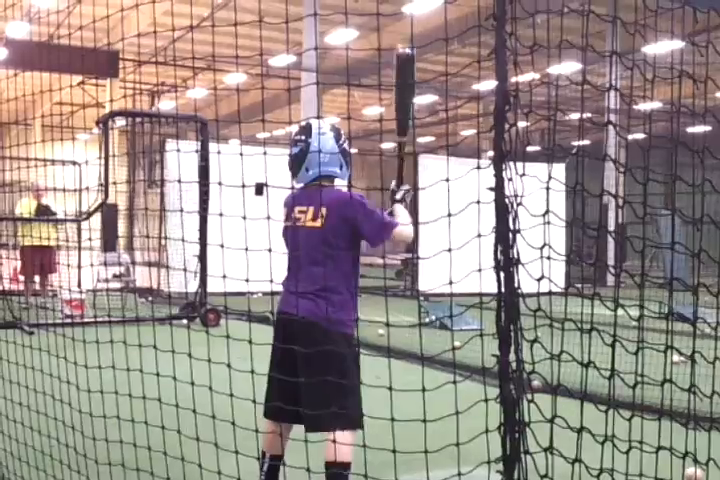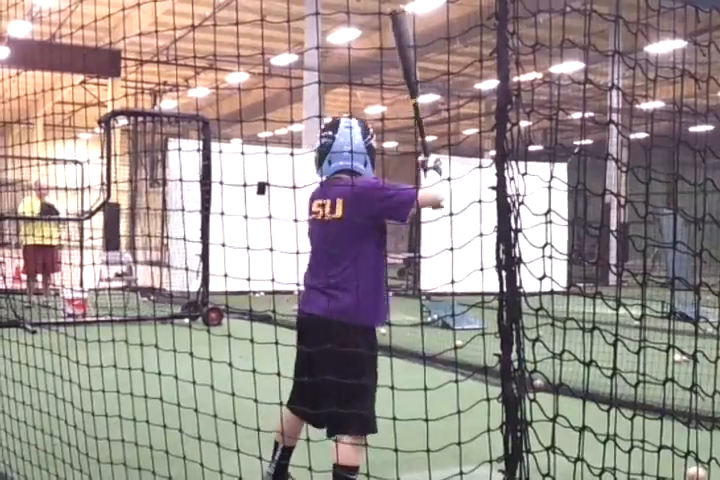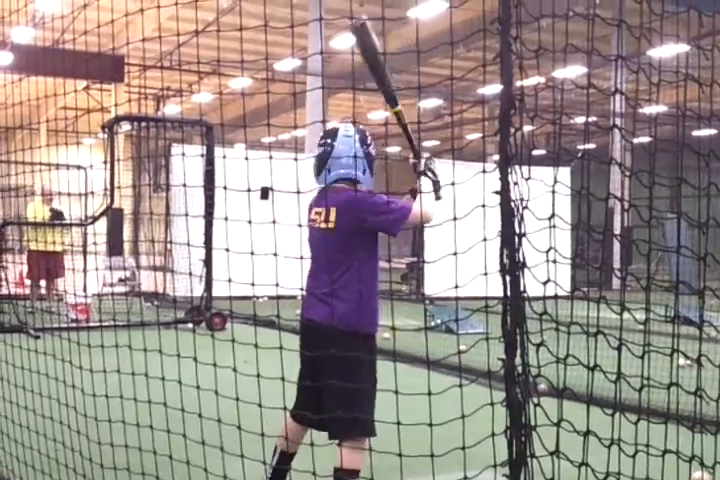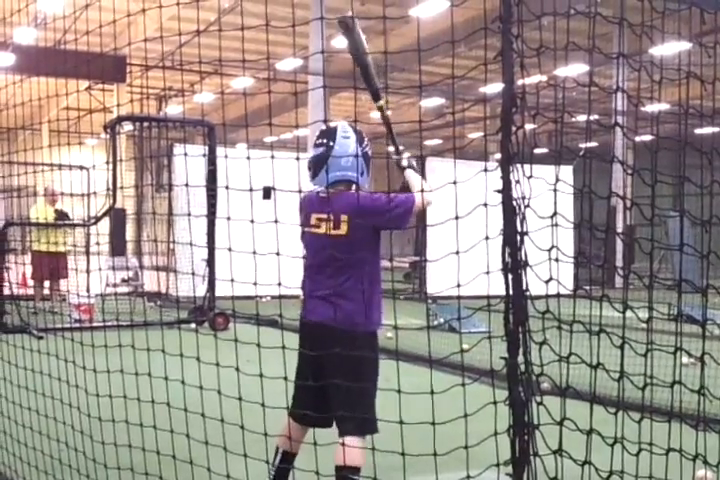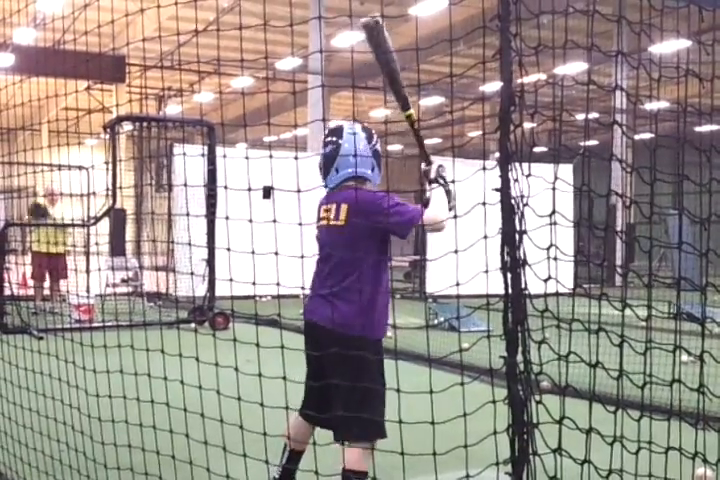
dt=0.4s
person 1, frame 1
left shoulder: (292, 203)
right shoulder: (348, 203)
right elbow: (405, 234)
left wrist: (376, 216)
right wrist: (399, 204)
left hip: (289, 317)
right hip: (329, 323)
left knee: (281, 409)
right knee: (341, 419)
person 1, frame 2
left shoulder: (318, 196)
right shoulder: (366, 193)
right elbow: (434, 198)
left wrist: (405, 200)
left hip: (311, 314)
right hip: (349, 320)
left knee: (302, 401)
right knee: (353, 419)
person 1, frame 3
left shoulder: (320, 203)
right shoulder: (358, 201)
right elbow: (423, 214)
left wrist: (409, 198)
left hip: (315, 321)
right hip: (348, 327)
left knee: (305, 408)
right knee: (354, 425)
person 1, frame 4
left shoulder: (308, 204)
right shoulder: (366, 206)
right elbow: (423, 199)
left wrist: (388, 198)
right wrist: (409, 169)
left hip: (313, 323)
right hip: (352, 329)
left knee: (302, 410)
right knee: (353, 424)
person 1, frame 5
left shoulder: (328, 202)
right shoulder: (370, 202)
right elbow: (437, 220)
left wrist: (421, 199)
left hip: (318, 321)
right hip: (354, 329)
left knee: (312, 408)
right knee: (361, 427)
person 2, frame 1
left shoulder: (48, 204)
right shoulder: (24, 202)
right elbow: (20, 218)
left wrist: (51, 215)
right wrist: (35, 214)
left hip: (47, 243)
right hip: (30, 243)
left knee: (45, 273)
right knee: (29, 274)
left ankle: (44, 300)
right ankle: (27, 300)
person 2, frame 2
left shoulder: (51, 203)
right shoulder: (27, 202)
right elbow: (23, 217)
left wrist: (54, 215)
right wrist: (39, 214)
left hip: (50, 243)
right hip: (32, 243)
left knee: (48, 272)
right knee: (32, 273)
left ankle: (46, 298)
right ankle: (30, 299)
person 2, frame 3
left shoulder: (56, 208)
right shoulder: (33, 206)
right elbow: (32, 223)
left wrist: (61, 220)
right wrist: (48, 220)
left hip: (54, 248)
right hip: (37, 248)
left knee: (52, 278)
right knee: (35, 278)
right ankle: (33, 304)
person 2, frame 4
left shoulder: (61, 209)
right shoulder: (37, 207)
right elbow: (36, 224)
left wrist: (65, 221)
right wrist: (52, 221)
left hip: (58, 249)
right hip: (41, 249)
left knee: (56, 278)
right knee: (39, 278)
right ankle: (37, 305)
person 2, frame 5
right shoulder: (38, 207)
right elbow: (30, 222)
left wrist: (48, 214)
right wrist: (33, 216)
left hip: (57, 249)
right hip: (40, 248)
left knee: (55, 279)
right knee: (38, 277)
left ankle: (55, 306)
right ankle: (37, 305)
